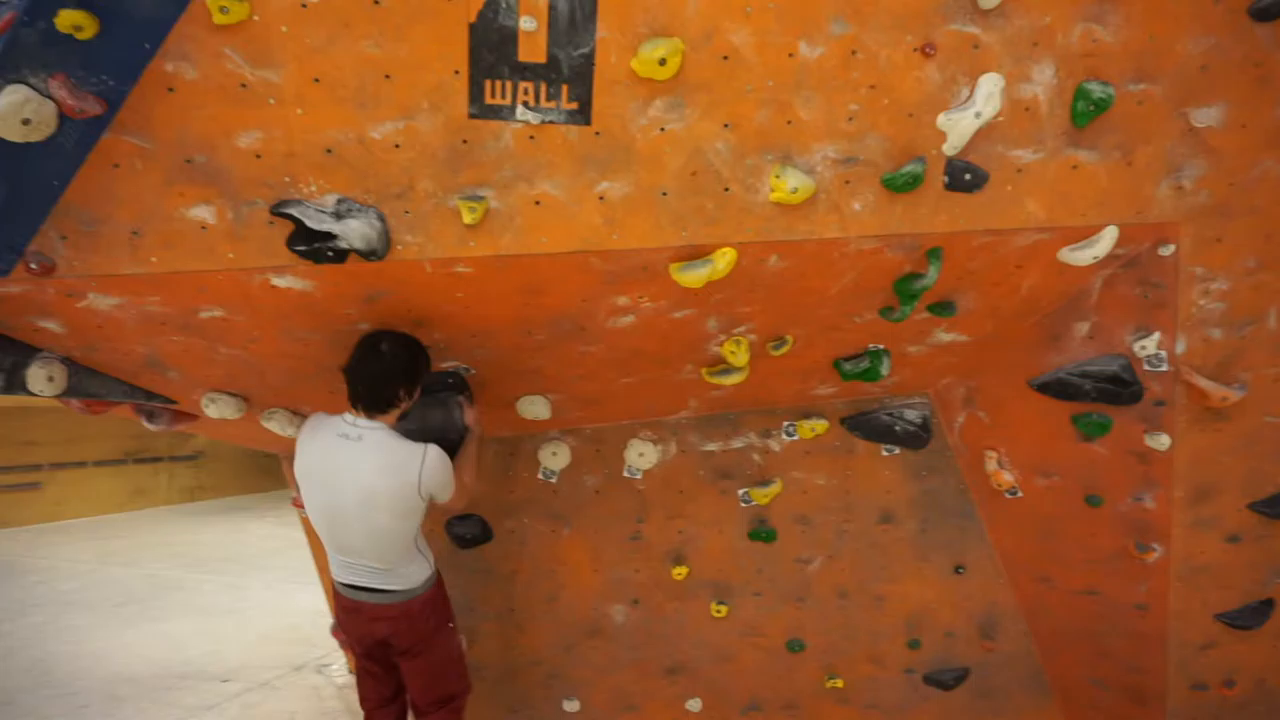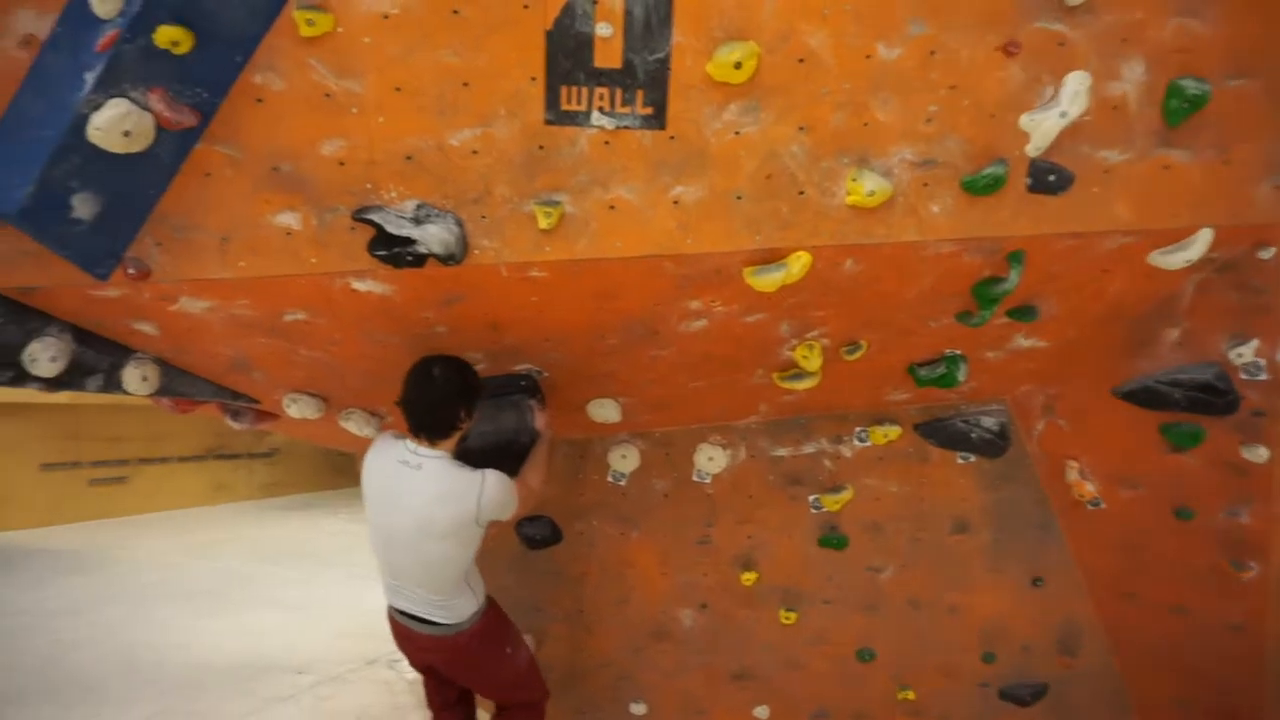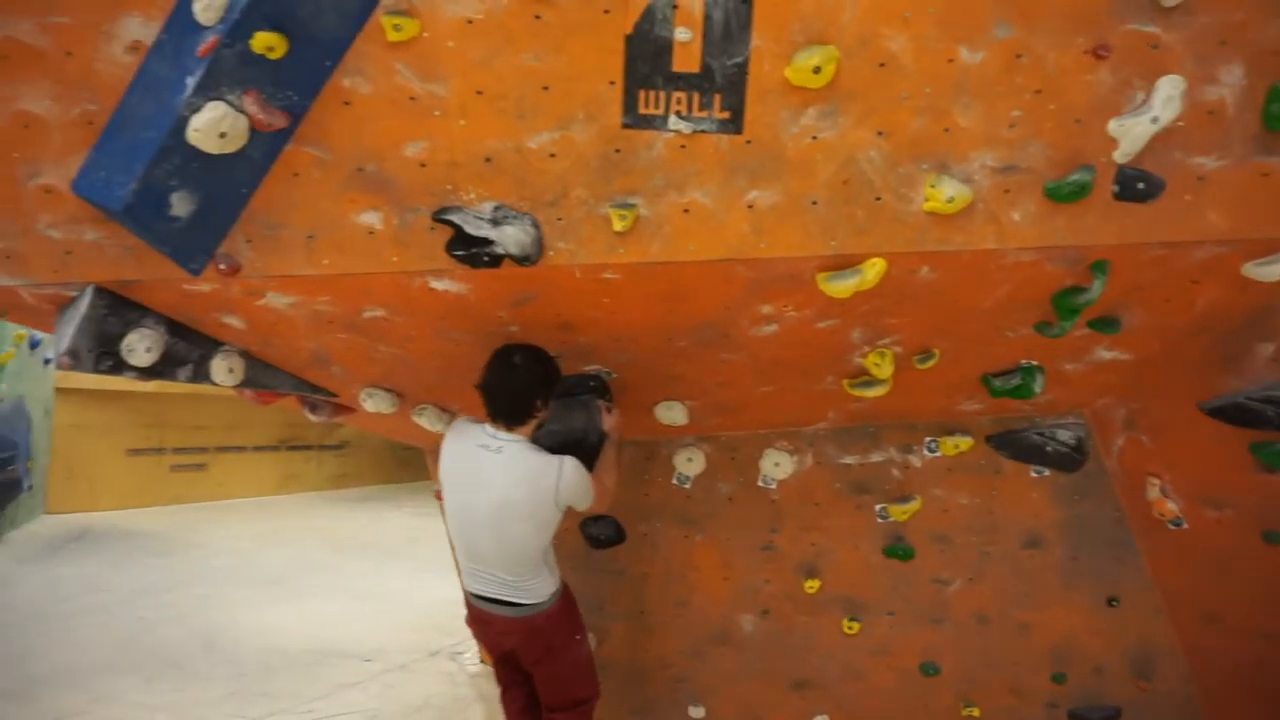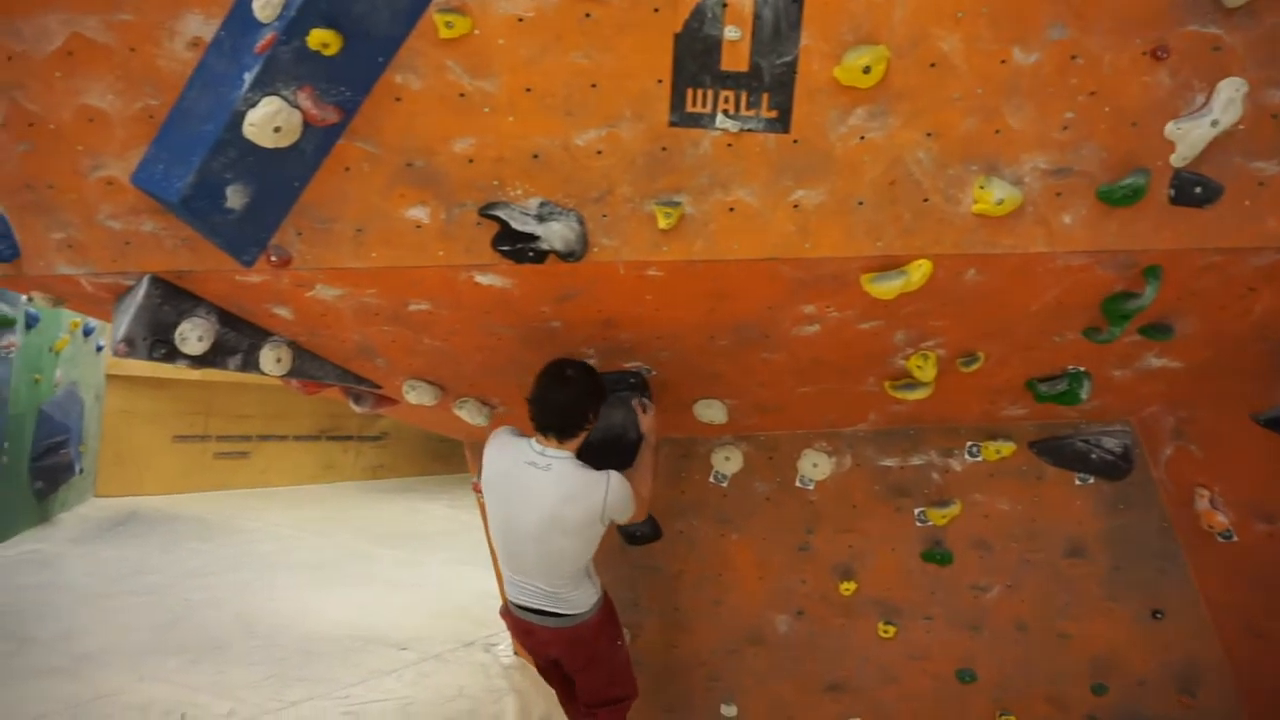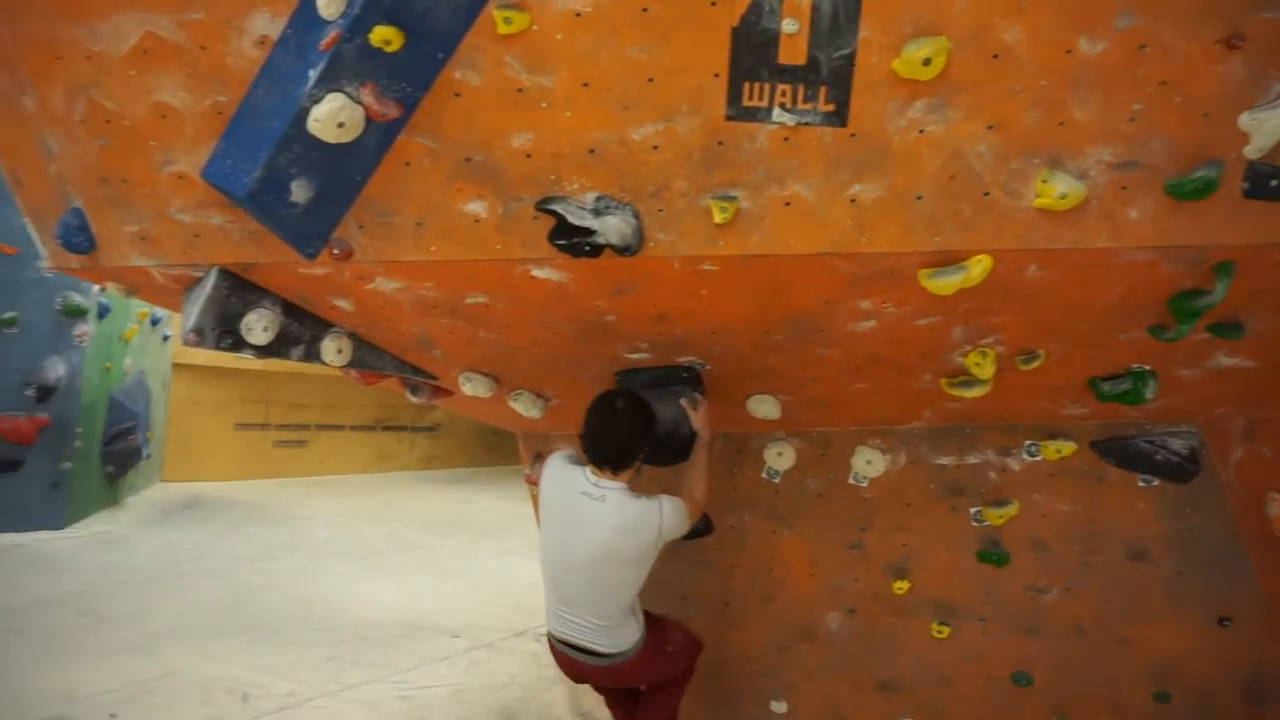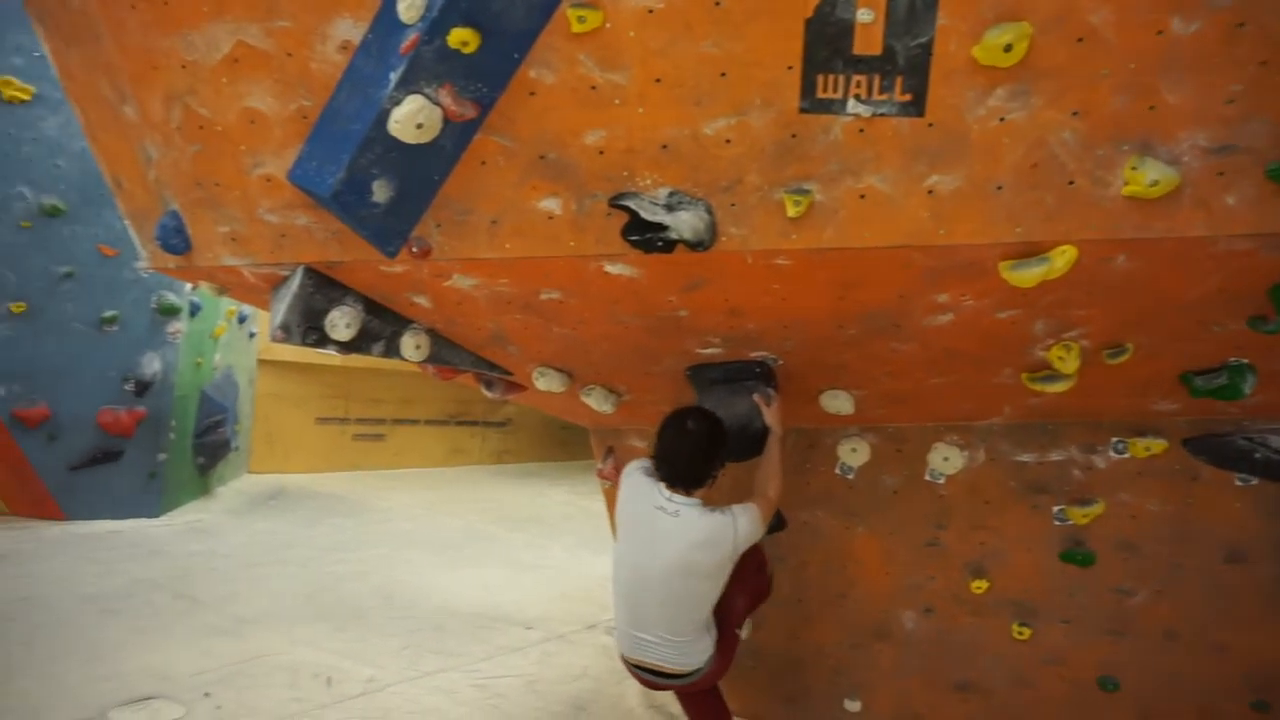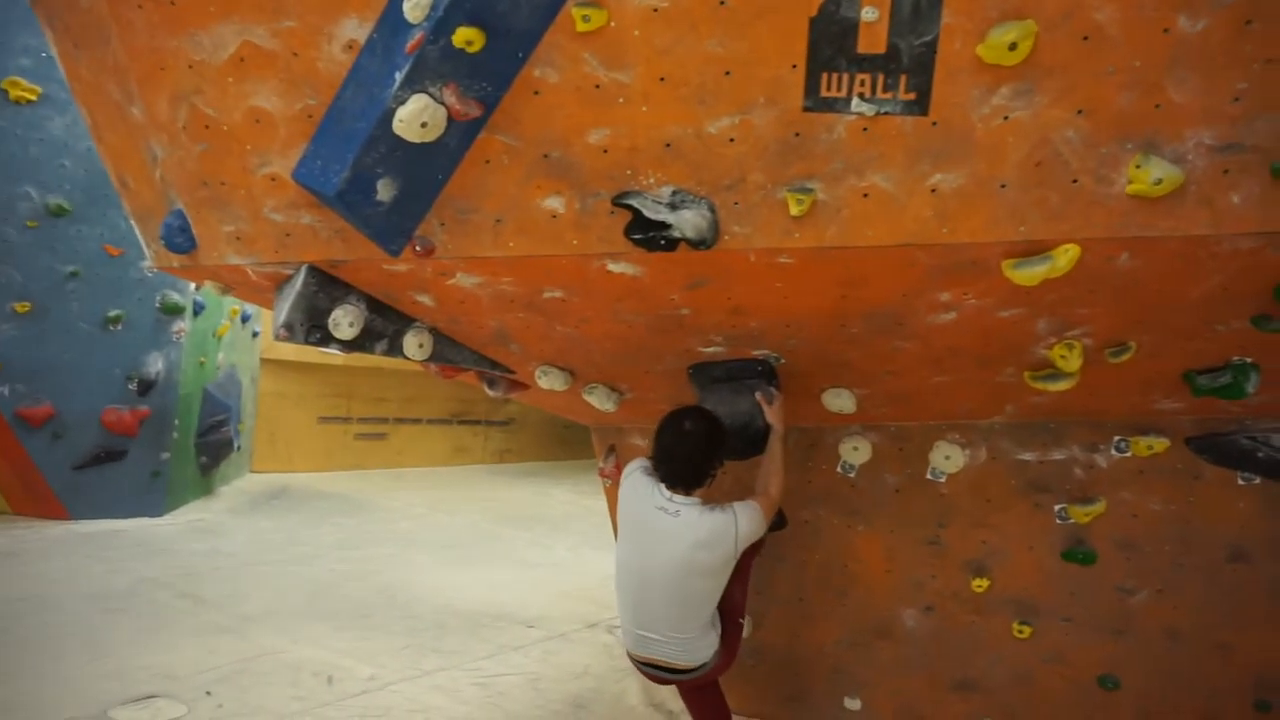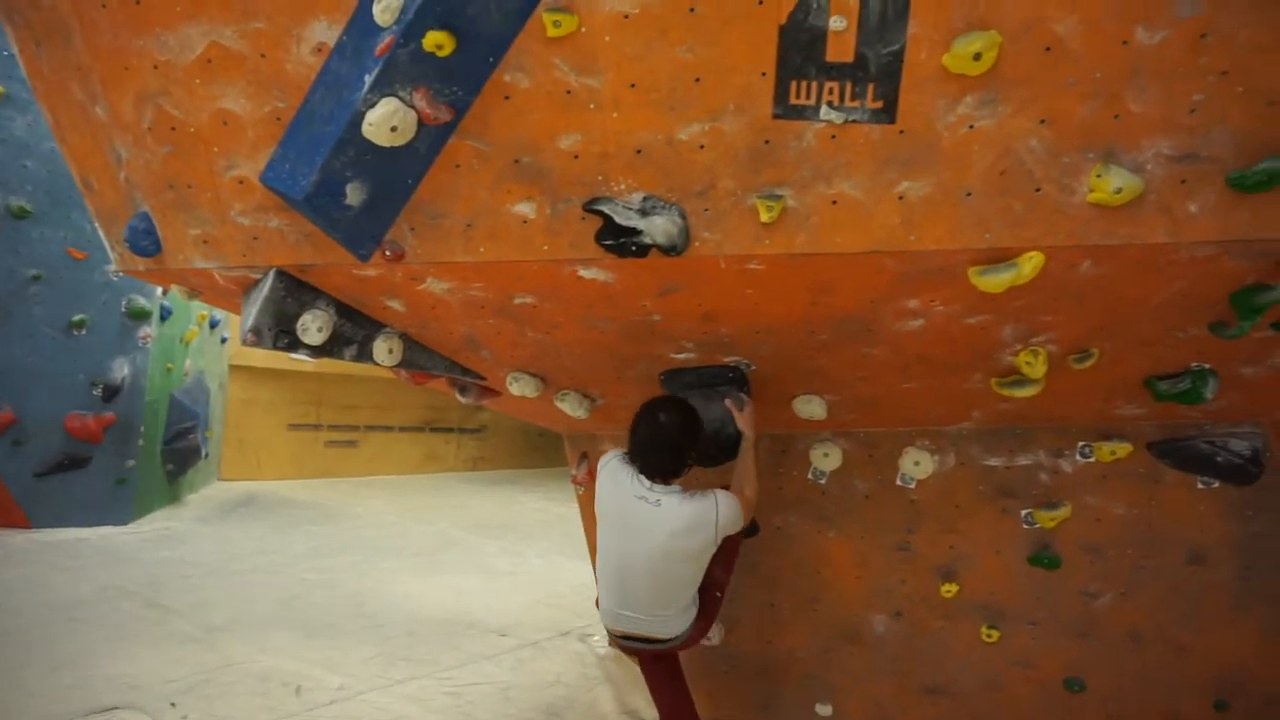
dt=0.3s
person 1, frame 1
left shoulder: (312, 432)
right shoulder: (422, 461)
right elbow: (457, 498)
right wrist: (473, 432)
left hip: (348, 599)
right hip: (409, 602)
person 1, frame 2
left shoulder: (378, 452)
right shoulder: (481, 487)
right elbow: (526, 496)
right wrist: (543, 435)
left hip: (403, 623)
right hip: (462, 630)
person 1, frame 3
left shoulder: (456, 437)
right shoulder: (557, 473)
right elbow: (601, 498)
right wrist: (612, 436)
left hip: (480, 608)
right hip: (538, 613)
person 1, frame 4
left shoulder: (498, 446)
right shoulder: (602, 487)
right elbow: (638, 508)
right wrist: (649, 438)
left hip: (521, 616)
right hip: (578, 621)
left knee: (567, 687)
person 1, frame 5
left shoulder: (556, 471)
right shoulder: (653, 516)
left elbow: (594, 448)
right elbow: (693, 502)
right wrist: (702, 436)
left hip: (561, 648)
right hip: (618, 658)
right knee: (683, 647)
person 1, frame 6
left shoulder: (632, 482)
right shoulder: (727, 528)
left elbow: (661, 463)
right elbow: (766, 498)
right wrist: (775, 431)
left hip: (633, 661)
right hip: (693, 670)
right knee: (750, 557)
person 1, frame 7
left shoulder: (633, 482)
right shoulder: (728, 526)
left elbow: (661, 461)
right elbow: (768, 496)
right wrist: (776, 430)
left hip: (641, 659)
right hip: (700, 663)
person 1, frame 8
left shoulder: (609, 471)
right shoulder: (711, 511)
left elbow: (642, 447)
right elbow: (745, 504)
right wrist: (747, 436)
left hip: (618, 627)
right hip: (678, 633)
